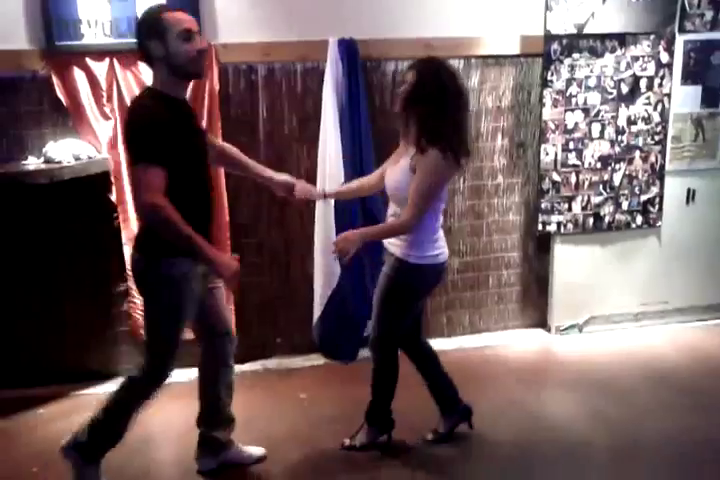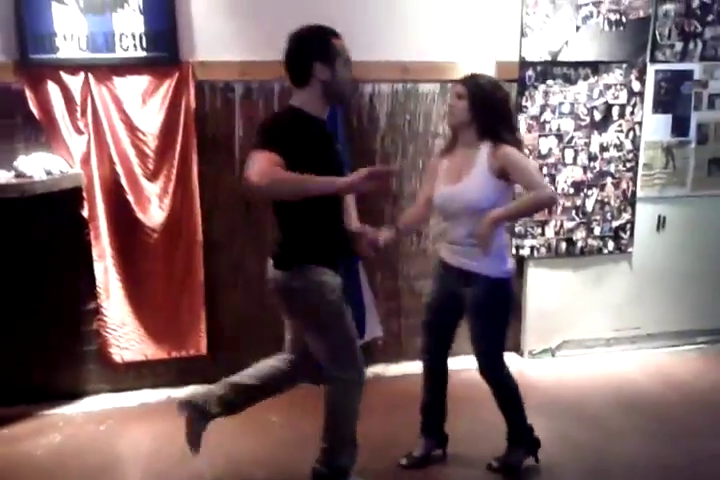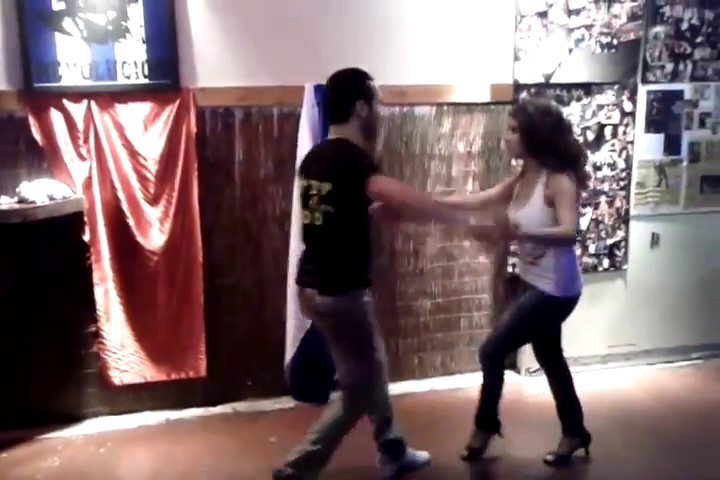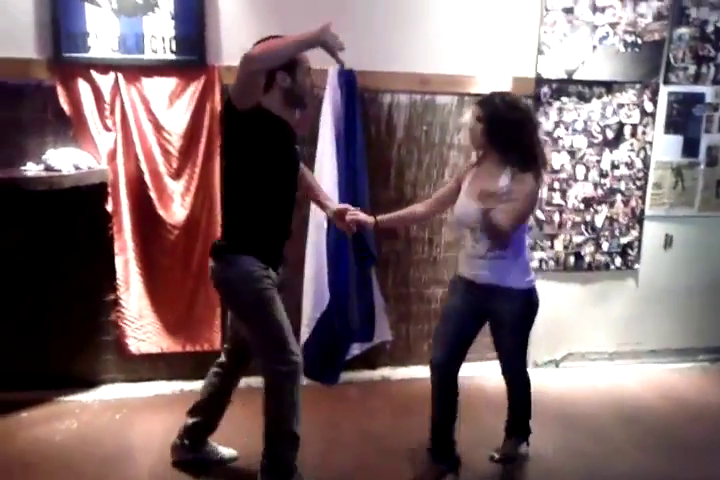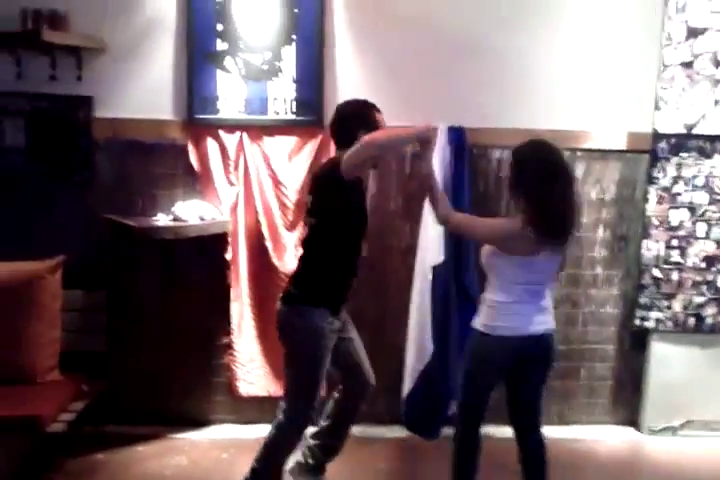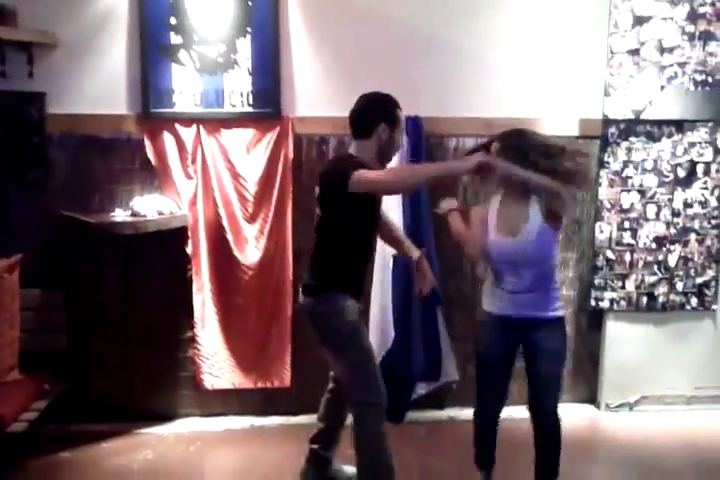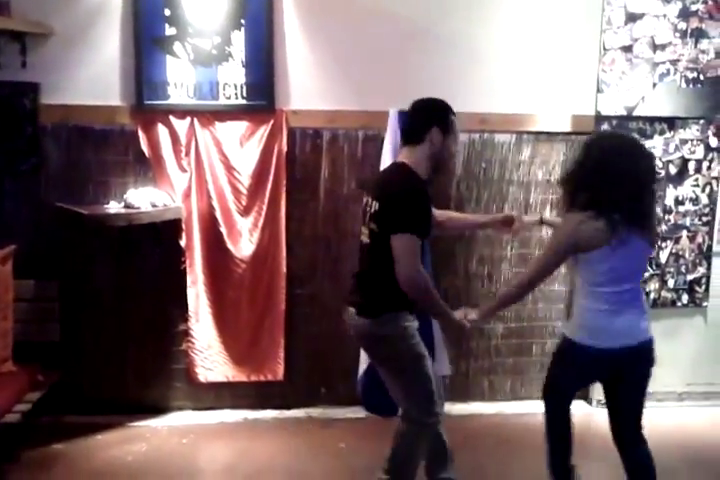
dt=0.7s
person 1, frame 1
left shoulder: (180, 108)
right shoulder: (148, 114)
left elbow: (215, 148)
right elbow: (153, 203)
left wrist: (270, 177)
right wrist: (213, 255)
left hip: (191, 257)
right hip: (167, 261)
left knee: (222, 343)
right knee: (158, 366)
person 1, frame 2
left shoulder: (319, 128)
right shoulder: (285, 127)
left elbow: (337, 188)
right elbow: (260, 178)
left wrist: (353, 224)
right wrist: (345, 183)
left hip: (309, 269)
right hip: (306, 273)
left knee: (301, 362)
right knee: (347, 374)
left ankle: (208, 403)
person 1, frame 3
left shoulder: (315, 159)
right shoulder: (352, 159)
right elbow: (403, 199)
left wrist: (370, 210)
right wrist: (467, 217)
left hip: (316, 287)
right hip: (340, 295)
left knee: (370, 371)
right knee: (355, 391)
person 1, frame 4
left shoulder: (283, 130)
right shoulder: (245, 119)
left elbow: (297, 171)
right elbow: (252, 61)
left wrist: (328, 205)
right wrist: (314, 37)
left hip: (258, 263)
right hip: (241, 263)
left knee: (236, 356)
right knee: (285, 364)
left ankle: (191, 440)
person 1, frame 5
left shoulder: (340, 180)
right shoulder: (333, 175)
right elbow: (373, 145)
left wrist: (354, 242)
right wrist: (418, 132)
left hip: (328, 309)
right hip: (307, 312)
left knee: (360, 382)
right knee: (298, 409)
person 1, frame 6
left shoulder: (352, 174)
right shoulder: (340, 171)
left elbow: (378, 221)
right elbow: (389, 181)
left wrist: (415, 255)
right wrist: (456, 166)
left hip: (333, 296)
right hip: (331, 299)
left knee: (345, 383)
right knee: (370, 398)
person 1, frame 7
left shoulder: (394, 180)
right shoulder: (408, 188)
left elbow: (433, 219)
right elbow: (408, 275)
left wrist: (488, 221)
right wrist: (448, 316)
left hip: (369, 312)
right hip: (384, 319)
left knee: (424, 401)
right knee: (422, 411)
person 2, frame 1
left shoulder: (434, 153)
right shoulder: (412, 141)
left elbow: (409, 220)
right elbow: (376, 181)
left wrist: (358, 236)
right wrist: (324, 192)
left hip: (415, 261)
right hip: (406, 257)
left knee: (382, 341)
right knee: (407, 338)
left ankle: (377, 423)
right ankle: (454, 409)
person 2, frame 2
left shoulder: (500, 155)
right shoulder: (441, 161)
left elbow: (547, 195)
right elbow: (419, 212)
left wrist: (497, 215)
right wrist: (391, 231)
left hip: (488, 278)
right hip: (449, 272)
left knee: (490, 365)
right knee: (432, 356)
left ankle: (522, 441)
right ankle: (432, 439)
person 2, frame 3
left shoulder: (560, 181)
right shoulder: (522, 178)
left elbow: (569, 234)
right elbow: (479, 201)
left wrist: (520, 233)
left hip: (552, 290)
right hip: (532, 283)
left knee: (492, 351)
right knee: (549, 360)
left ankle: (485, 426)
right ankle: (574, 433)
person 2, frame 4
left shoulder: (524, 180)
right shoulder: (469, 173)
left elbow: (503, 236)
right elbow: (427, 208)
left wrist: (488, 213)
right wrist: (375, 221)
left hip: (512, 291)
right hip: (467, 284)
left knee: (513, 369)
right knee: (442, 365)
left ankle: (517, 432)
person 2, frame 5
left shoulder: (508, 230)
right shoulder: (560, 229)
left elbow: (447, 217)
left wrist: (428, 169)
left hip: (495, 337)
right hip: (539, 337)
left knee: (469, 418)
right knee: (527, 424)
person 2, frame 6
left shoulder: (548, 205)
right shoulder: (486, 208)
left elbow: (569, 183)
right elbow: (476, 252)
left wrist: (510, 171)
right wrist: (453, 213)
left hip: (545, 321)
right hip: (499, 319)
left knee: (545, 411)
right knee: (488, 406)
person 2, frame 7
left shoulder: (580, 222)
right shoulder: (643, 223)
left elbow: (530, 278)
left wrist: (482, 313)
right wrist: (546, 221)
left hip: (588, 344)
right hip: (637, 345)
left knee: (555, 402)
right knee: (629, 431)
